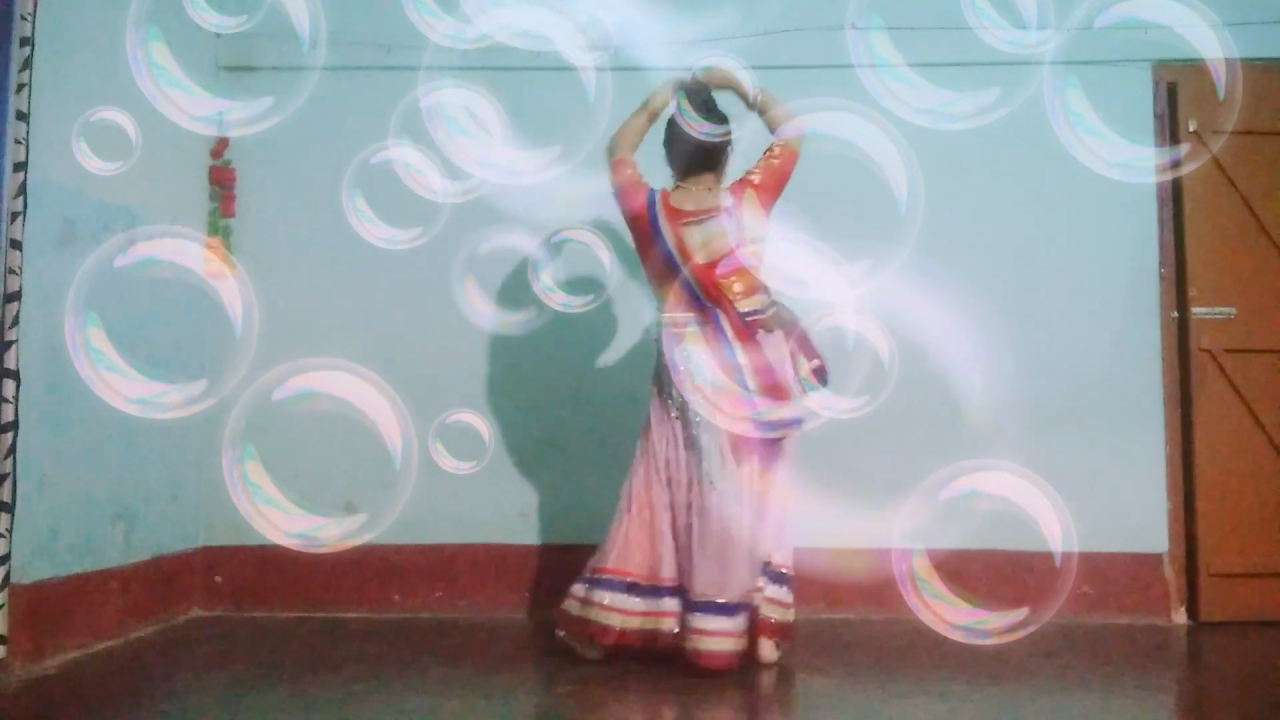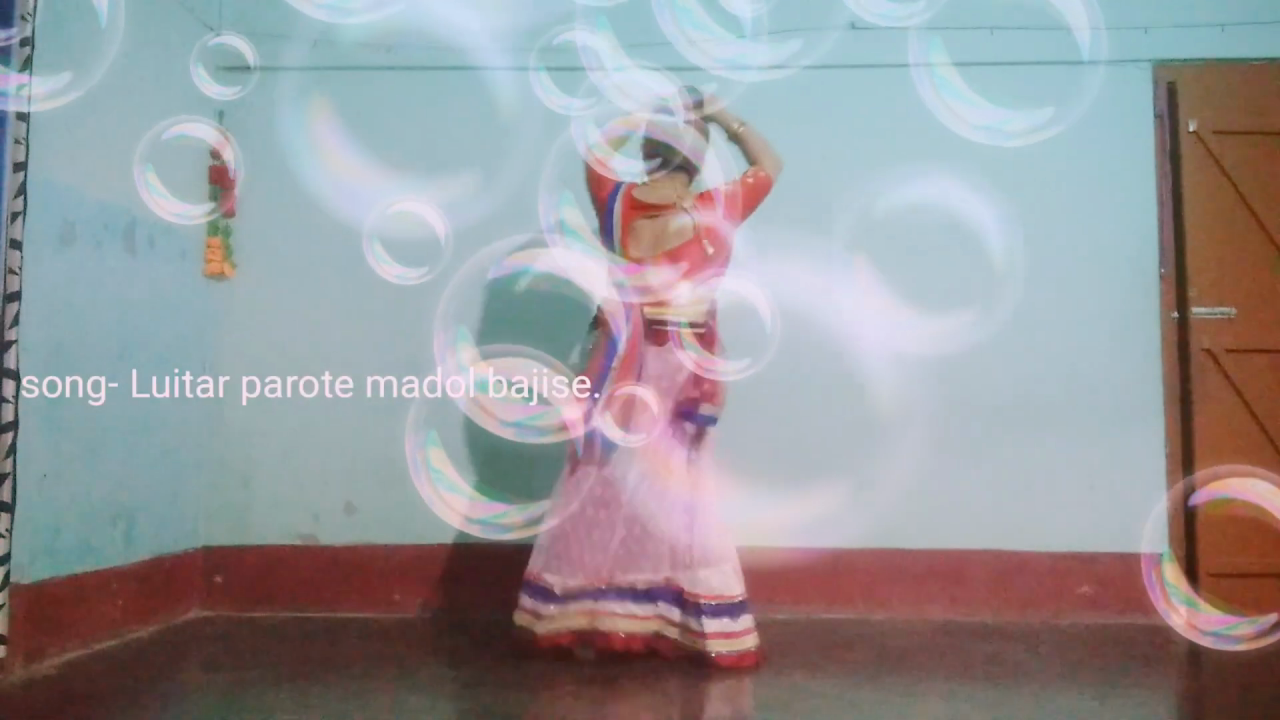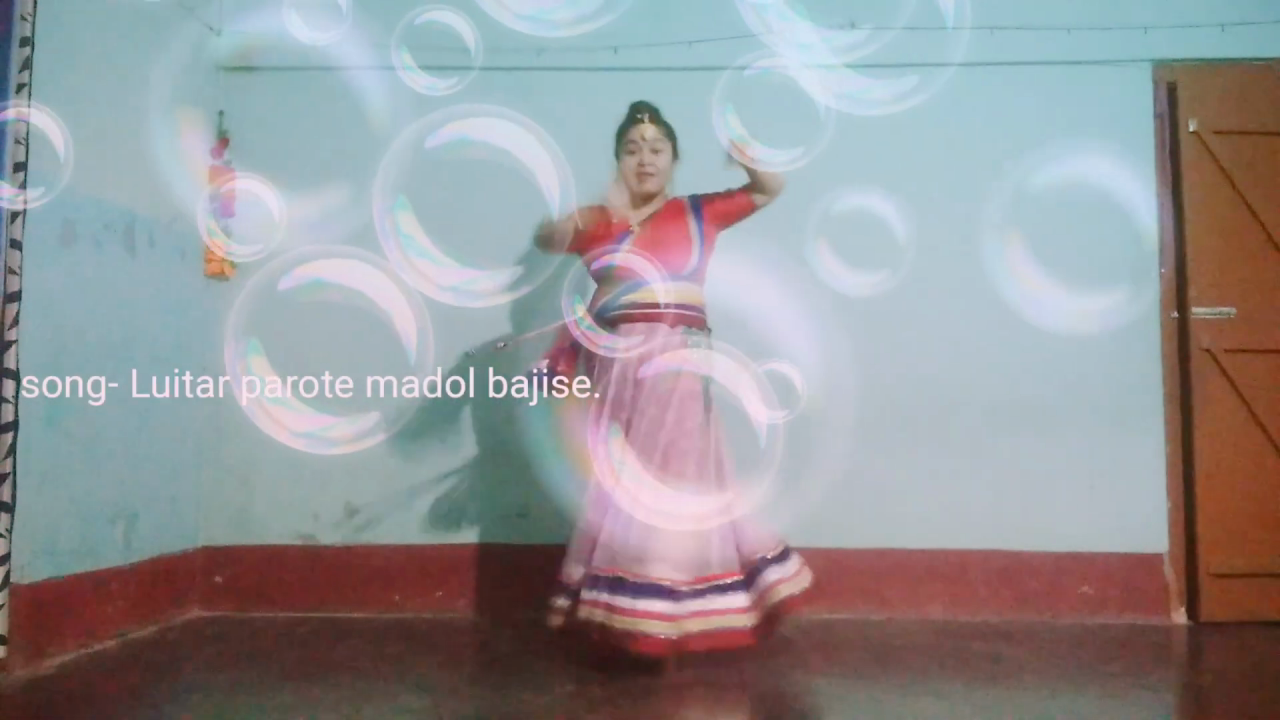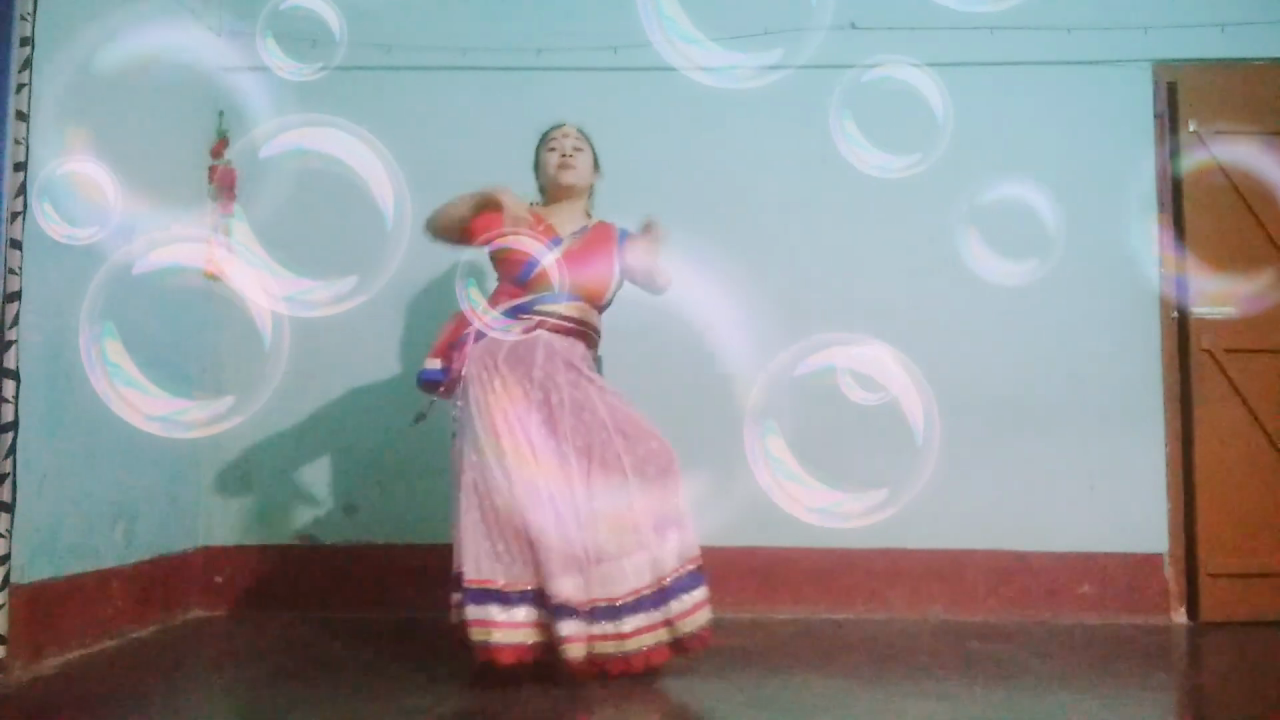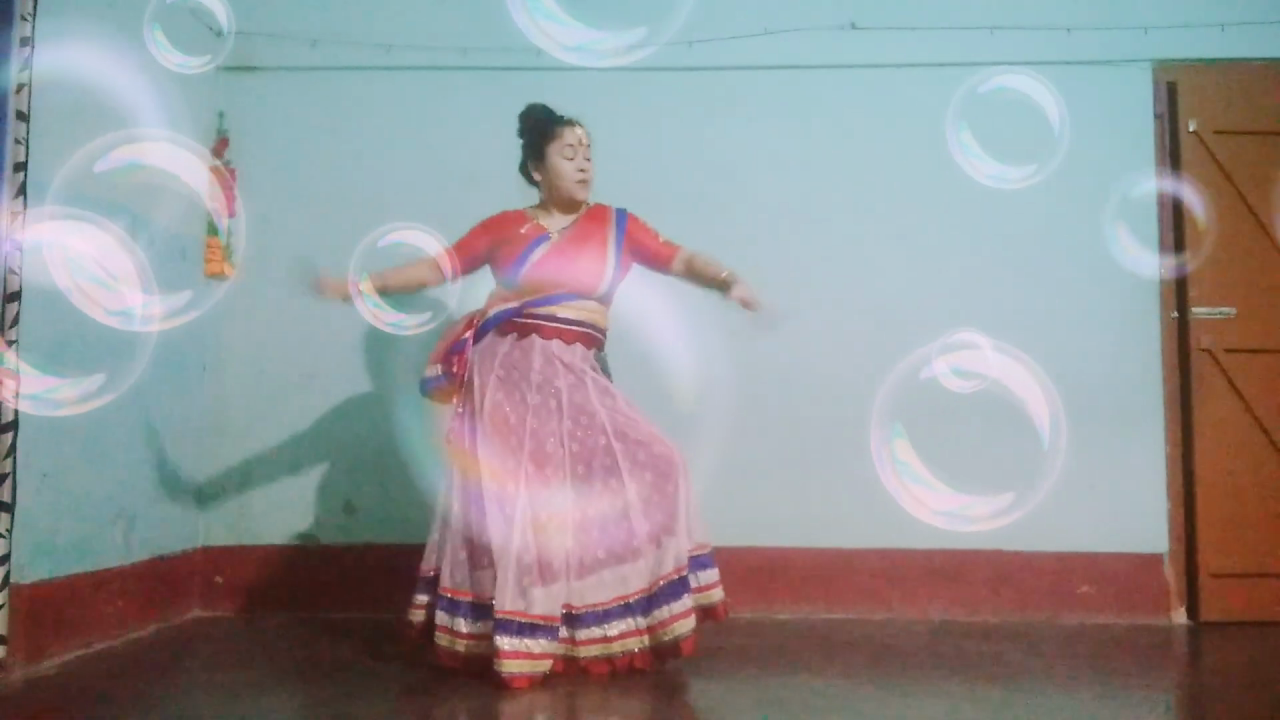
dt=1s
person 1, frame 1
left shoulder: (646, 210)
right shoulder: (747, 205)
left elbow: (616, 155)
right elbow: (790, 136)
left wrist: (660, 99)
right wrist: (741, 88)
right hip: (758, 364)
left knee: (664, 496)
right knee: (754, 497)
left ankle: (605, 629)
right ankle: (761, 632)
person 1, frame 2
left shoulder: (615, 200)
right shoulder: (717, 211)
left elbow: (596, 151)
right elbow: (769, 163)
left wrist: (657, 117)
right wrist: (723, 117)
left hip: (617, 365)
right hip: (680, 372)
left knee: (600, 491)
right knee: (682, 496)
left ankle: (586, 624)
right ankle: (714, 634)
person 1, frame 3
left shoulder: (699, 213)
right shoulder: (596, 220)
left elbow: (769, 190)
right elbow: (547, 238)
left wrist: (748, 157)
right wrist: (590, 214)
left hip: (676, 362)
right hip: (615, 365)
left knee: (673, 481)
right knee: (627, 486)
left ankle: (668, 620)
right ankle: (633, 611)
person 1, frame 4
left shoulder: (616, 239)
right shoulder: (514, 220)
left elbow: (659, 282)
right elbow: (437, 227)
left wrist: (648, 252)
right wrist: (483, 200)
left hip: (571, 375)
right hip: (505, 366)
left knee: (633, 465)
right knee: (514, 485)
left ankle: (609, 626)
right ankle: (523, 630)
person 1, frame 5
left shoulder: (617, 226)
right shoulder: (505, 228)
left elbow: (679, 261)
right elbow: (437, 269)
left wrist: (730, 284)
right wrist: (361, 285)
left hip: (579, 377)
right hip: (509, 373)
left knee: (654, 465)
right knee: (515, 494)
left ankle: (628, 627)
right ankle: (518, 641)
